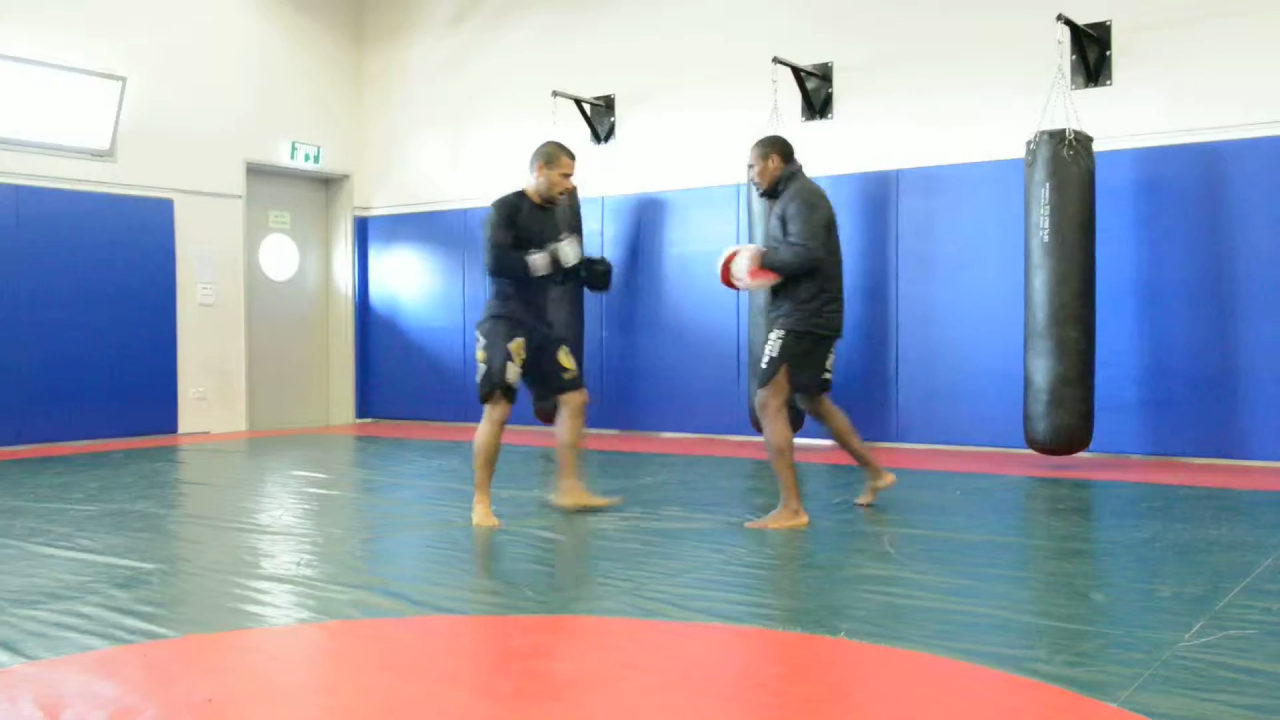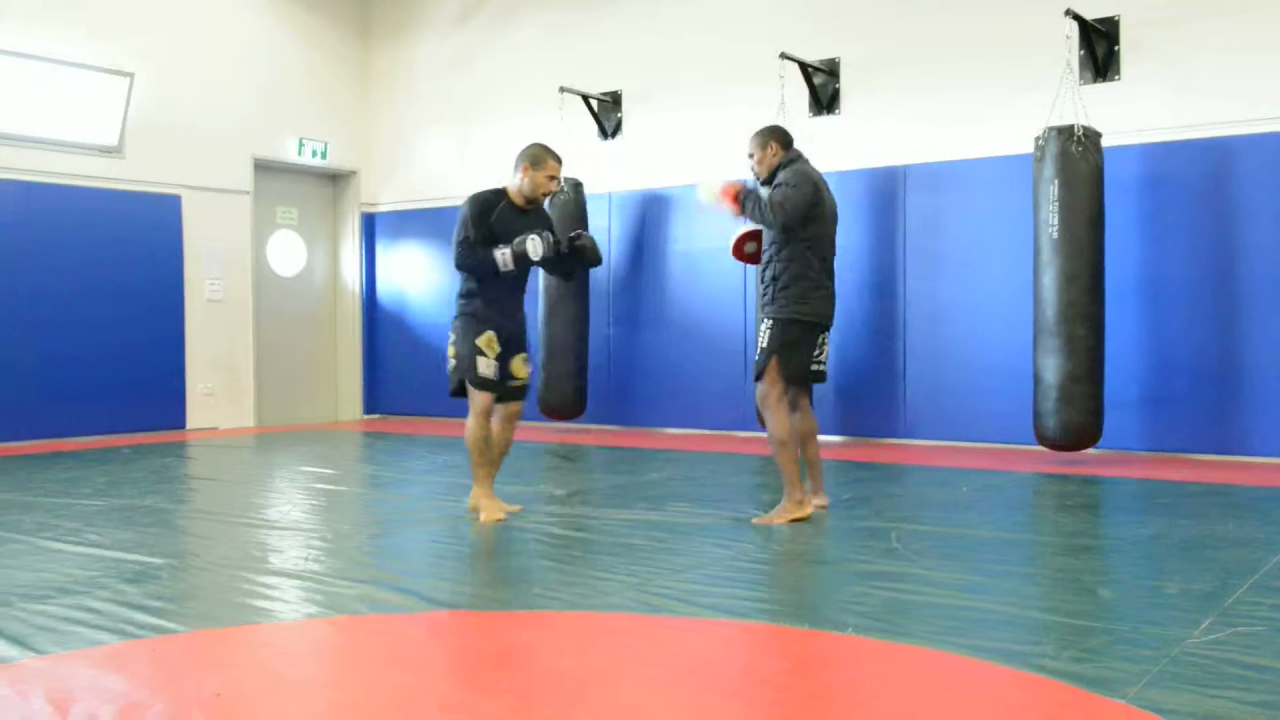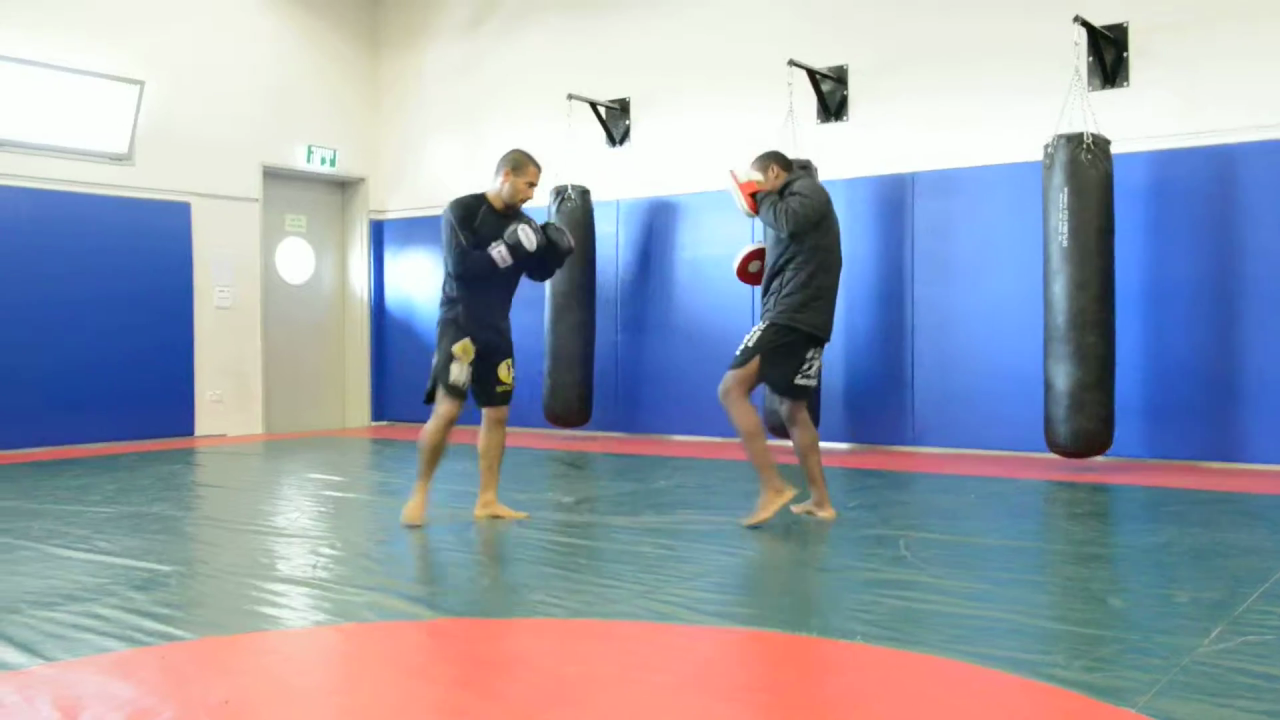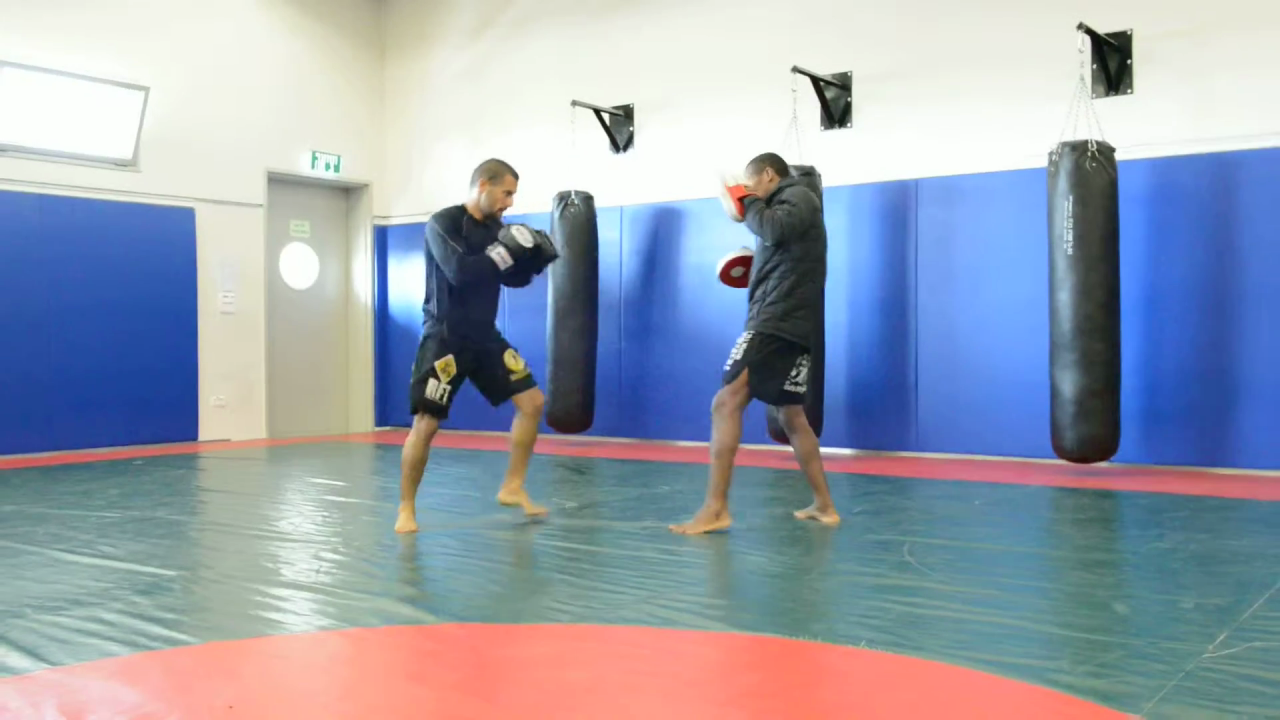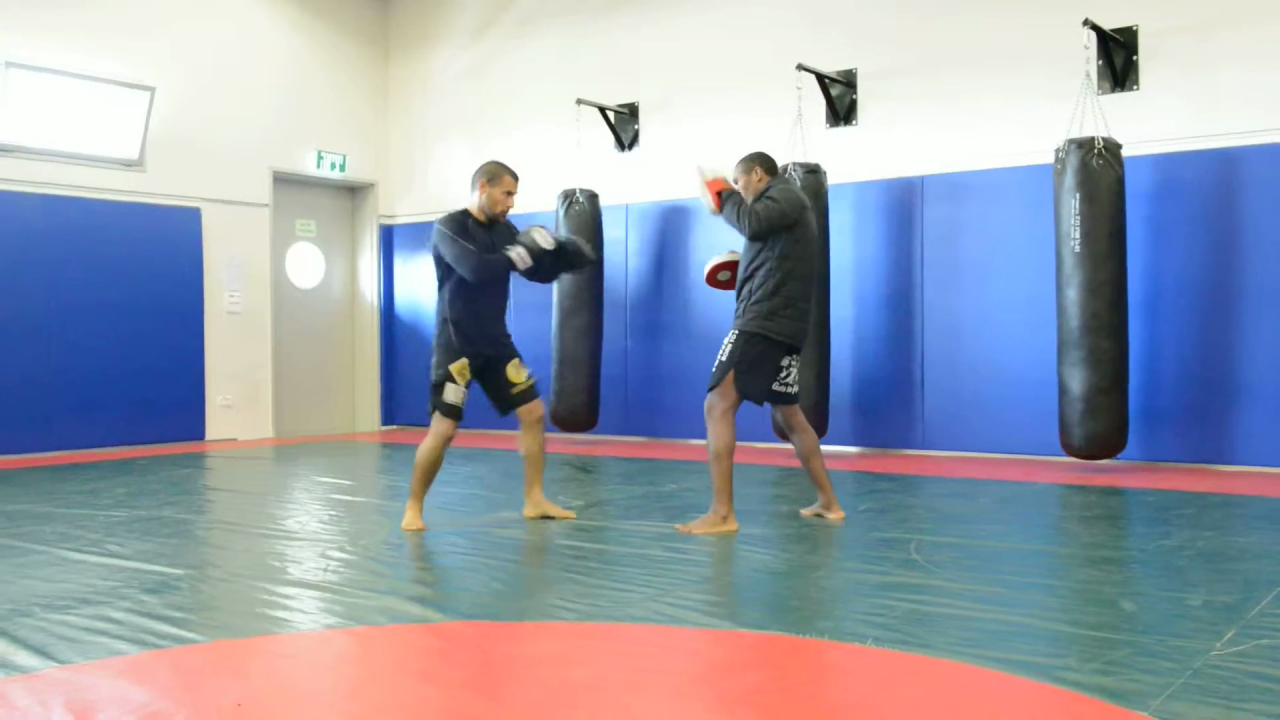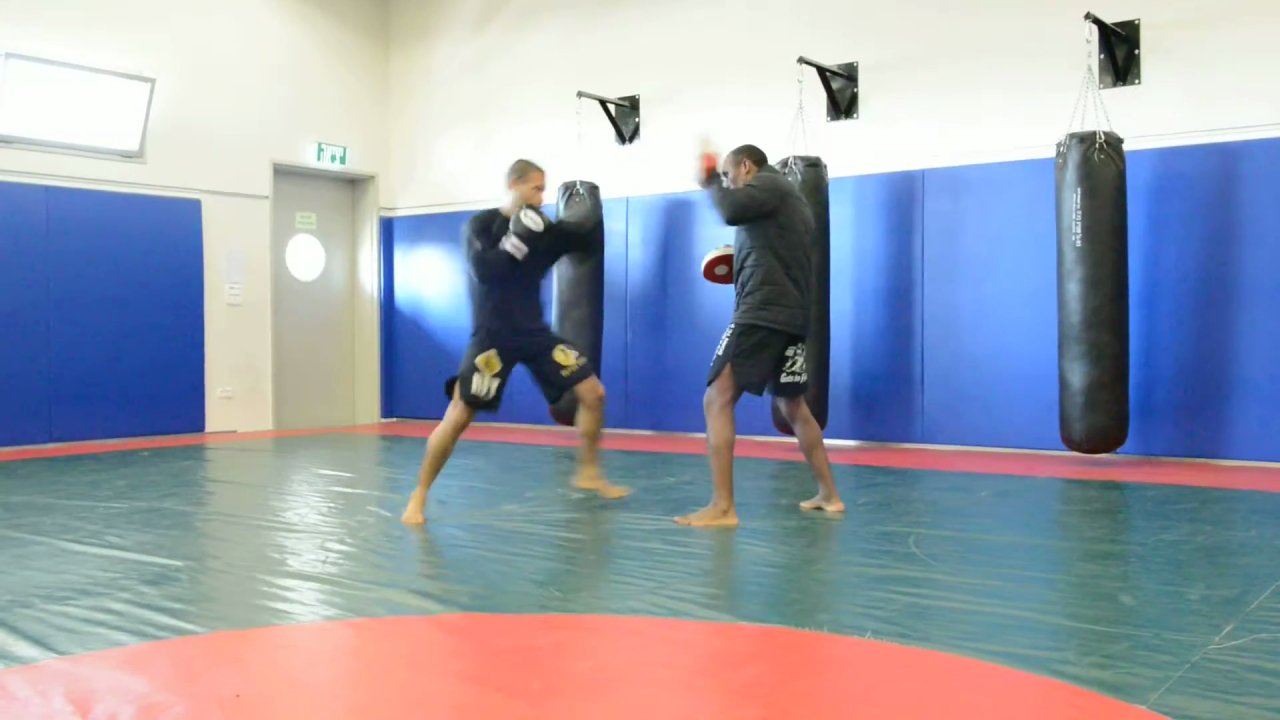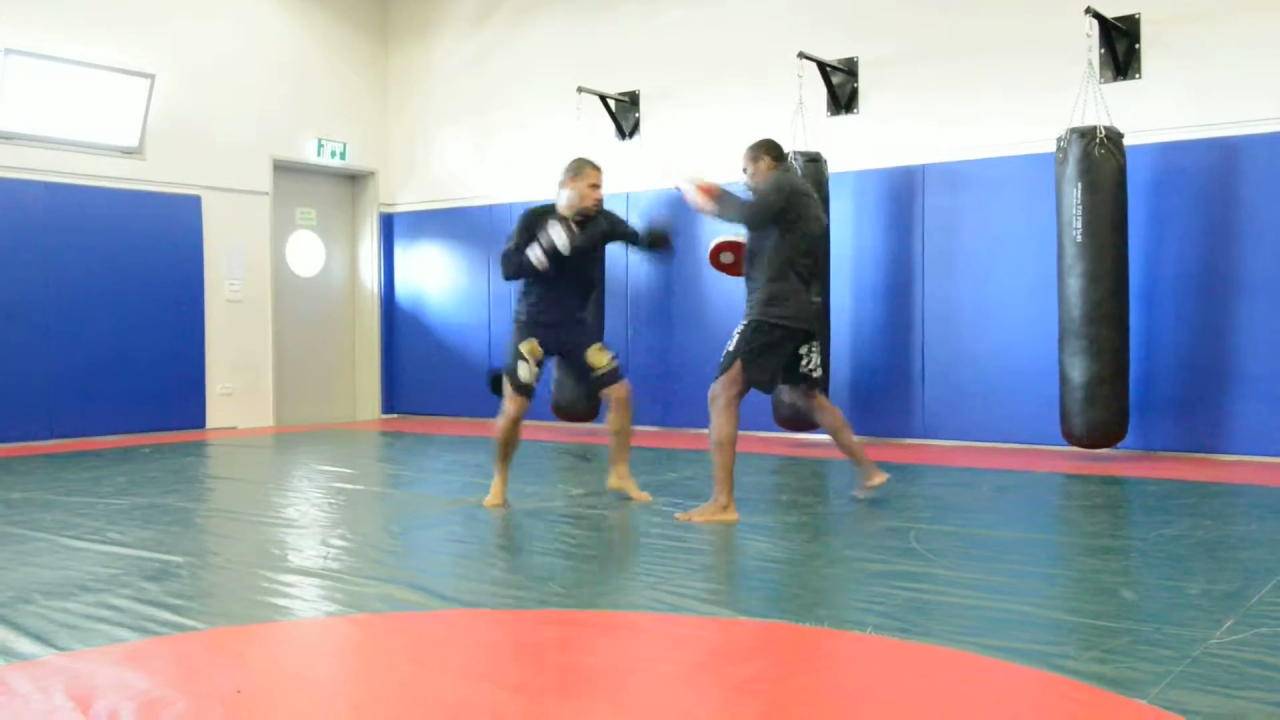
dt=0.2s
person 1, frame 1
left shoulder: (802, 196)
right shoulder: (789, 197)
left elbow: (808, 255)
left wrist: (766, 259)
right wrist: (763, 263)
left hip: (803, 318)
right hip: (803, 316)
left knee: (768, 402)
right knee: (814, 400)
left ankle: (790, 508)
right ankle: (875, 472)
person 1, frame 2
left shoulder: (797, 177)
right shoulder: (805, 180)
left elbow: (779, 217)
left wrist: (741, 198)
right wrist: (764, 245)
left hip: (793, 305)
right hip: (810, 305)
left knee: (769, 394)
right knee: (795, 396)
left ankle: (796, 498)
right ankle: (815, 487)
person 1, frame 3
left shoulder: (808, 189)
right shoulder: (802, 196)
left elbow: (788, 221)
left wrist: (759, 199)
right wrist: (768, 266)
left hip: (792, 316)
right hip: (808, 318)
left knee: (732, 389)
right knee: (793, 409)
left ankle: (772, 486)
right ankle: (820, 499)
person 1, frame 4
left shoulder: (799, 197)
right shoulder: (790, 204)
left elbow: (775, 231)
left wrist: (748, 205)
right wrist: (755, 272)
left hip: (776, 323)
right hip: (793, 326)
left knee: (726, 403)
right knee: (791, 415)
left ankle: (715, 510)
right ankle: (824, 505)
person 1, frame 5
left shoulder: (785, 195)
right shoulder: (785, 203)
left elbow: (753, 225)
left wrist: (726, 197)
right wrist: (742, 273)
left hip: (762, 323)
right hip: (786, 326)
left knee: (718, 405)
right knee: (788, 413)
left ankle: (722, 513)
right ankle: (828, 502)
person 1, frame 6
left shoulder: (770, 185)
right shoulder: (789, 198)
left elbow: (730, 210)
left wrist: (712, 179)
right wrist: (740, 264)
left hip: (760, 315)
right hip: (791, 317)
left knee: (717, 400)
right knee: (793, 404)
left ankle: (722, 507)
right ankle: (829, 493)
person 1, frame 7
left shoulder: (783, 185)
right shoulder: (805, 197)
left elbow: (752, 212)
left wrist: (713, 199)
right wrist: (750, 257)
left hip: (771, 313)
right hip: (804, 314)
left knee: (722, 396)
right knee: (812, 397)
left ankle: (722, 503)
right ankle: (869, 471)
person 2, frame 1
left shoulder: (553, 212)
right shoulder: (505, 209)
right elbow: (498, 264)
left wrist: (575, 269)
right wrist: (550, 258)
left hip: (539, 324)
right hip: (505, 323)
left knee: (575, 398)
right knee: (497, 412)
left ankle: (569, 488)
right ankle: (481, 502)
person 2, frame 2
left shoulder: (539, 216)
right shoulder: (480, 205)
left elbow: (556, 264)
right elbow: (463, 258)
left wrist: (577, 251)
right wrist: (515, 253)
left hip: (511, 320)
right hip: (477, 318)
left knee: (510, 410)
right knee: (482, 403)
left ankle: (485, 490)
right ankle: (481, 492)
person 2, frame 3
left shoulder: (519, 221)
right shoulder: (460, 210)
left elbow: (539, 271)
right elbow: (460, 266)
left wrist: (556, 248)
right wrist: (509, 248)
left hip: (497, 328)
right hip: (460, 324)
left knee: (497, 415)
right knee: (447, 411)
left ankle: (488, 499)
right ankle: (420, 492)
person 2, frame 4
left shoulder: (495, 227)
right shoulder: (443, 223)
left elbow: (515, 278)
right elbow: (460, 272)
left wrist: (537, 256)
right wrist: (505, 249)
left hip: (486, 337)
right hip: (445, 338)
left knee: (532, 402)
right knee: (426, 425)
left ankle: (513, 488)
right ankle: (406, 509)
person 2, frame 5
left shoulder: (501, 229)
right shoulder: (449, 227)
left elbow: (538, 272)
right elbow: (477, 270)
right wrist: (526, 251)
left hip: (497, 341)
right hip: (457, 343)
left knee: (534, 414)
right knee: (443, 429)
left ankle: (535, 501)
right ankle: (413, 507)
person 2, frame 6
left shoulder: (538, 226)
right shoulder: (481, 225)
left elbow: (576, 244)
right elbow: (485, 270)
right wrist: (518, 236)
left hip: (534, 332)
right hip: (492, 336)
left knee: (594, 394)
right knee: (457, 416)
left ankle: (589, 474)
right ankle: (419, 497)
person 2, frame 7
left shoulder: (600, 221)
right shoulder: (535, 220)
left elbow: (637, 237)
right elbow: (509, 268)
left wrist: (654, 238)
right wrist: (546, 246)
left hip: (575, 326)
right hip: (534, 325)
left knee: (620, 394)
right knee: (513, 410)
left ankle: (620, 473)
right ankle: (500, 481)
